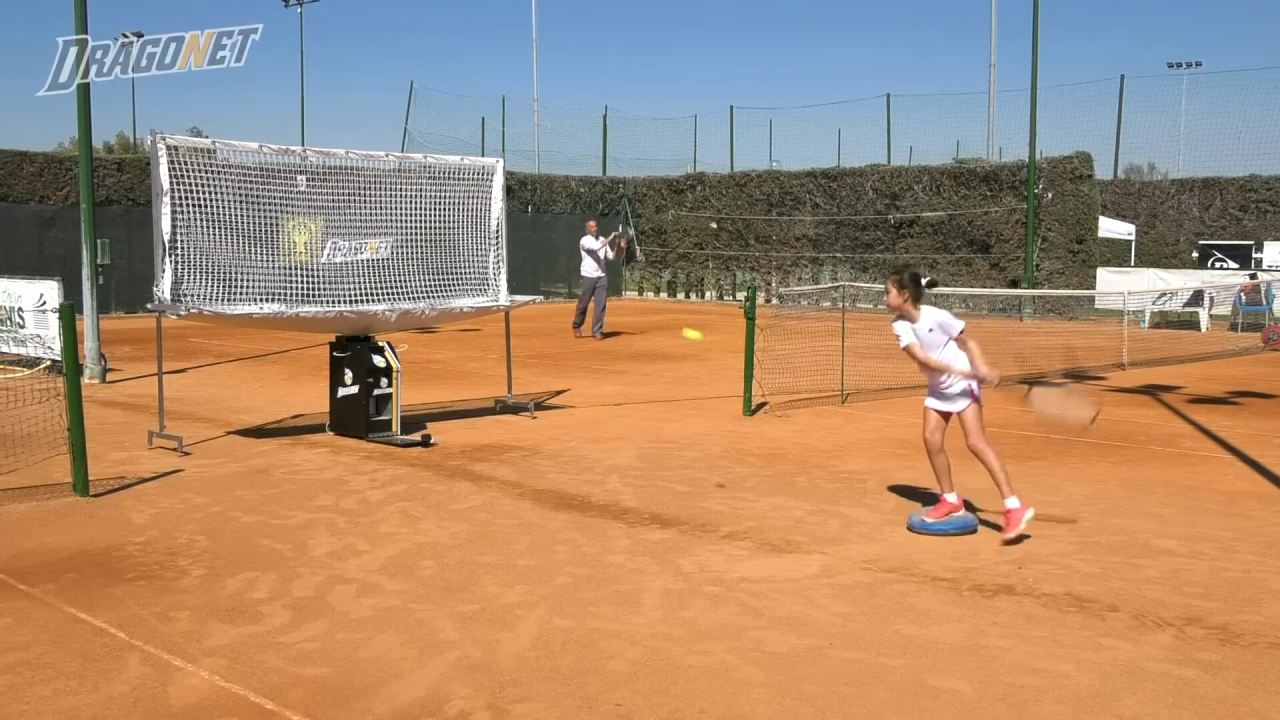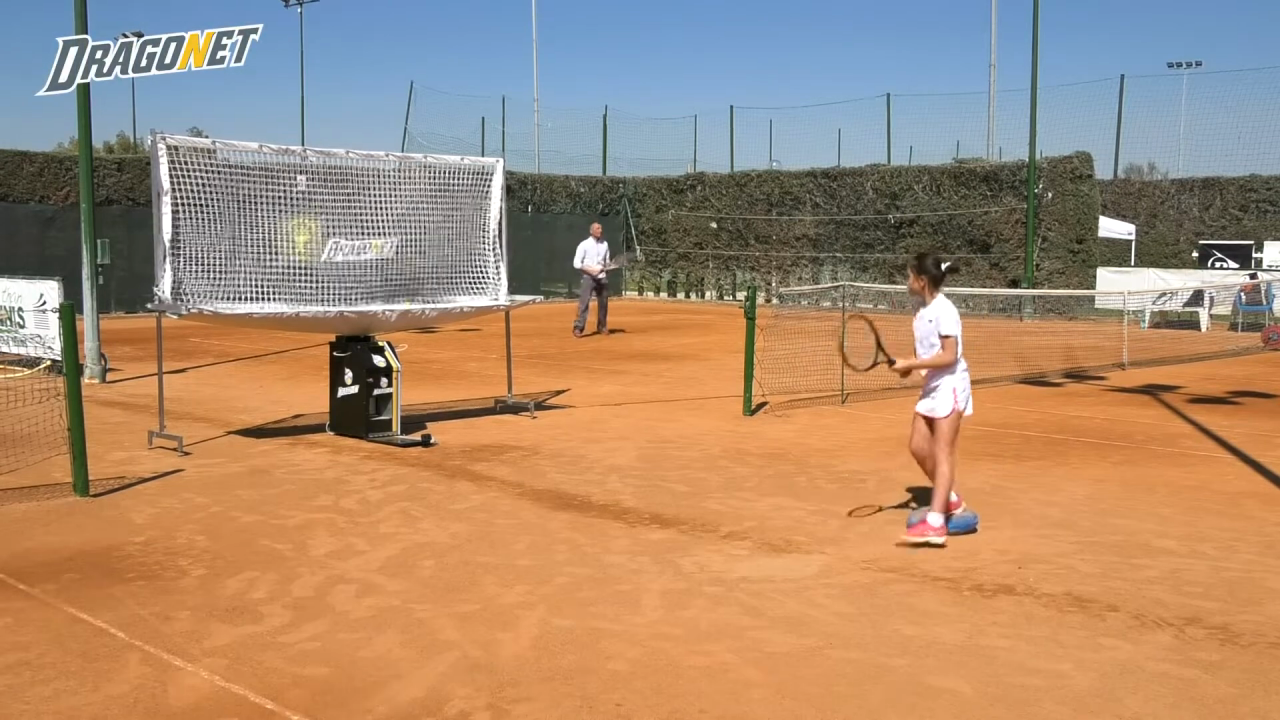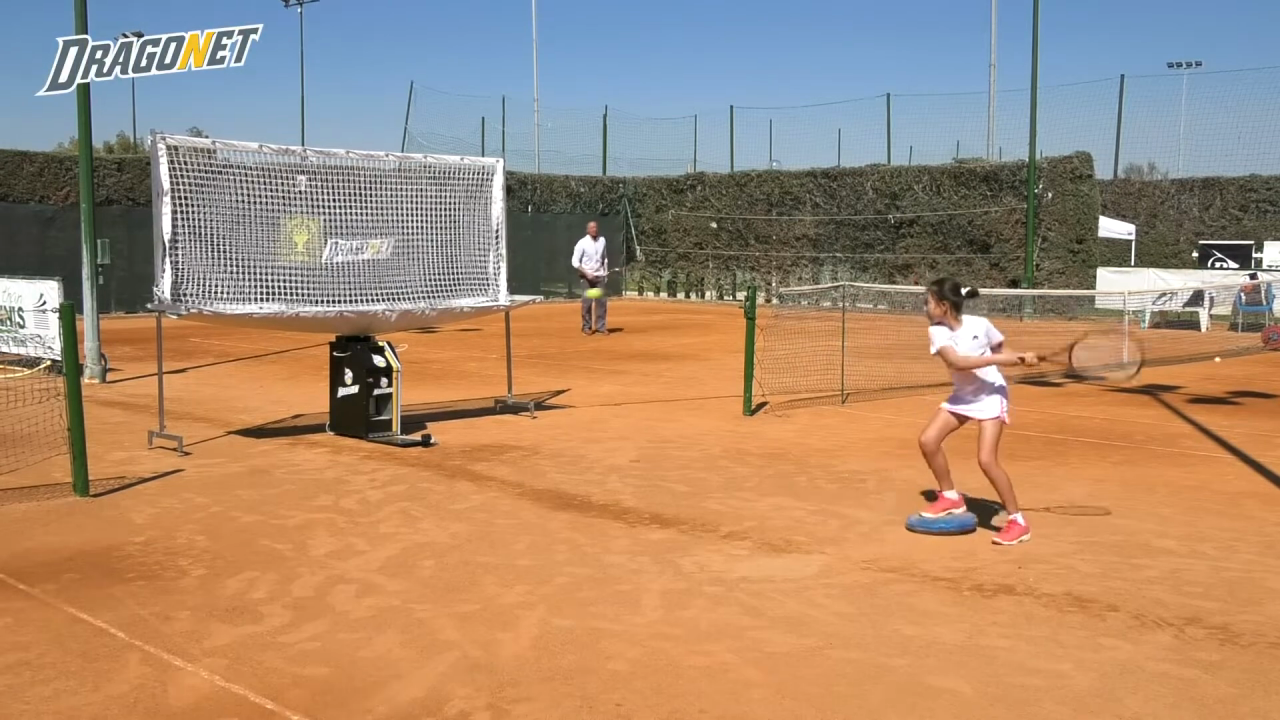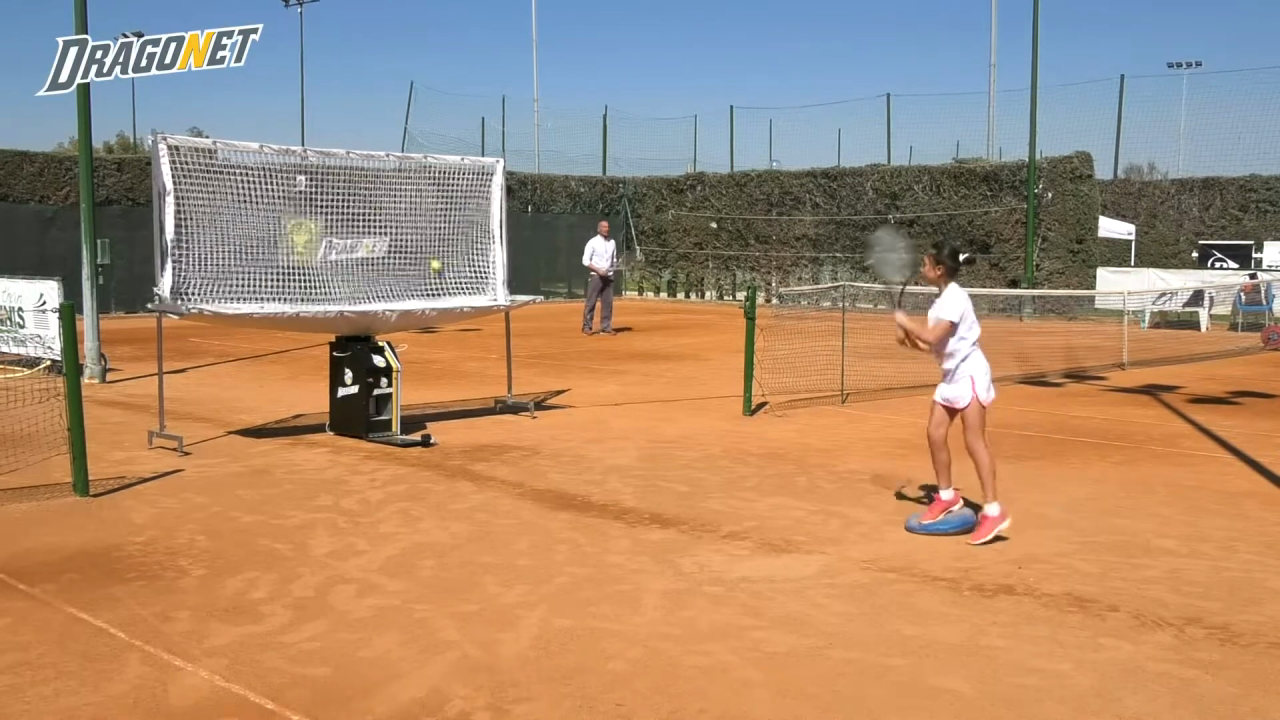
dt=1s
person 1, frame 1
left shoulder: (939, 317)
right shoulder: (900, 324)
left elbow: (968, 342)
right elbow: (922, 359)
left wrist: (982, 368)
right wrist: (959, 371)
left hip: (962, 385)
right hip: (938, 389)
left knee: (976, 443)
right knee: (931, 440)
left ankle: (1014, 507)
right ankle: (950, 500)
person 1, frame 2
left shoulder: (945, 311)
right shoulder: (921, 308)
left elbow: (949, 357)
left wrist: (910, 364)
right wrist: (910, 365)
left hip: (951, 386)
right hip: (933, 387)
left knee: (941, 451)
right knee: (918, 447)
left ankle: (935, 523)
right ankle: (949, 500)
person 1, frame 3
left shoulder: (980, 324)
right shoulder: (936, 331)
left elbow: (1003, 350)
right elbow: (955, 362)
left wrist: (1021, 357)
right wrist: (997, 359)
left hip: (991, 396)
right hip: (961, 397)
left knee: (986, 460)
right knee: (927, 440)
left ankle: (1017, 521)
right ankle: (950, 498)
person 1, frame 4
left shoulder: (955, 298)
right shoulder: (943, 300)
left elbow: (932, 337)
right elbow: (932, 345)
left wrist: (905, 321)
right wrist: (909, 334)
left hip: (970, 375)
right hip: (951, 377)
left knee: (974, 443)
right knee: (935, 436)
left ankle: (993, 512)
right ankle: (947, 497)
